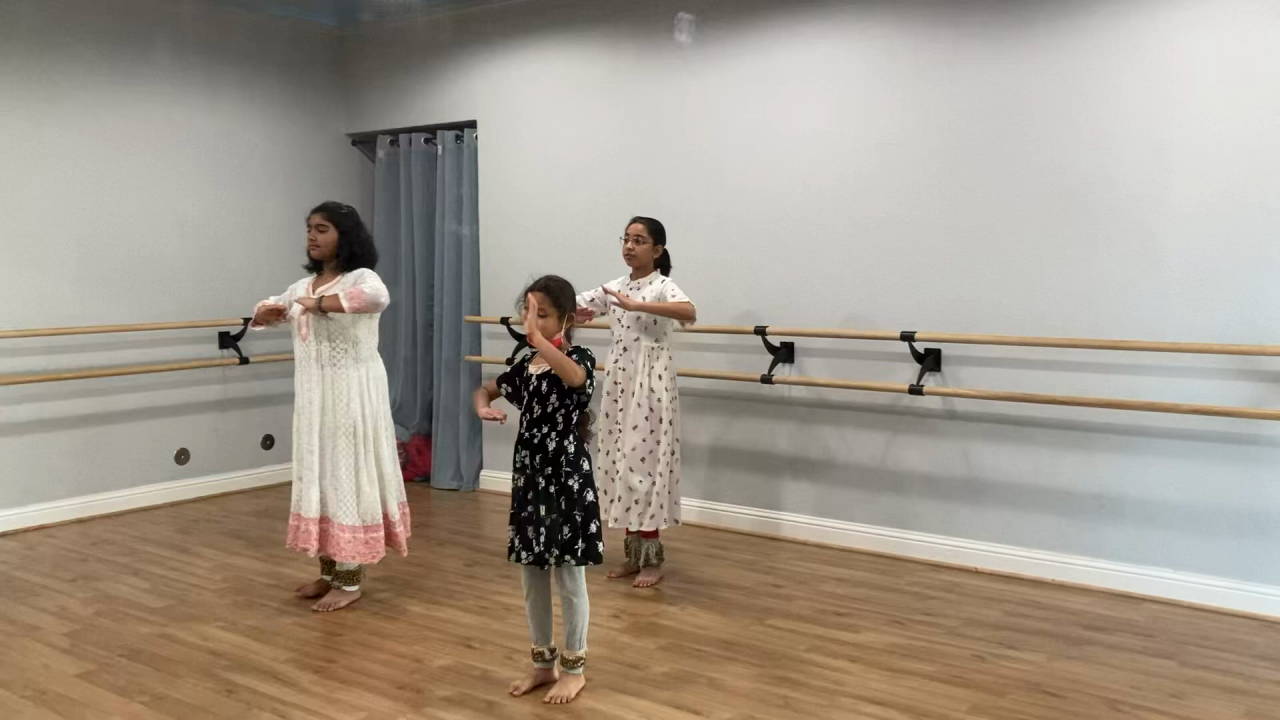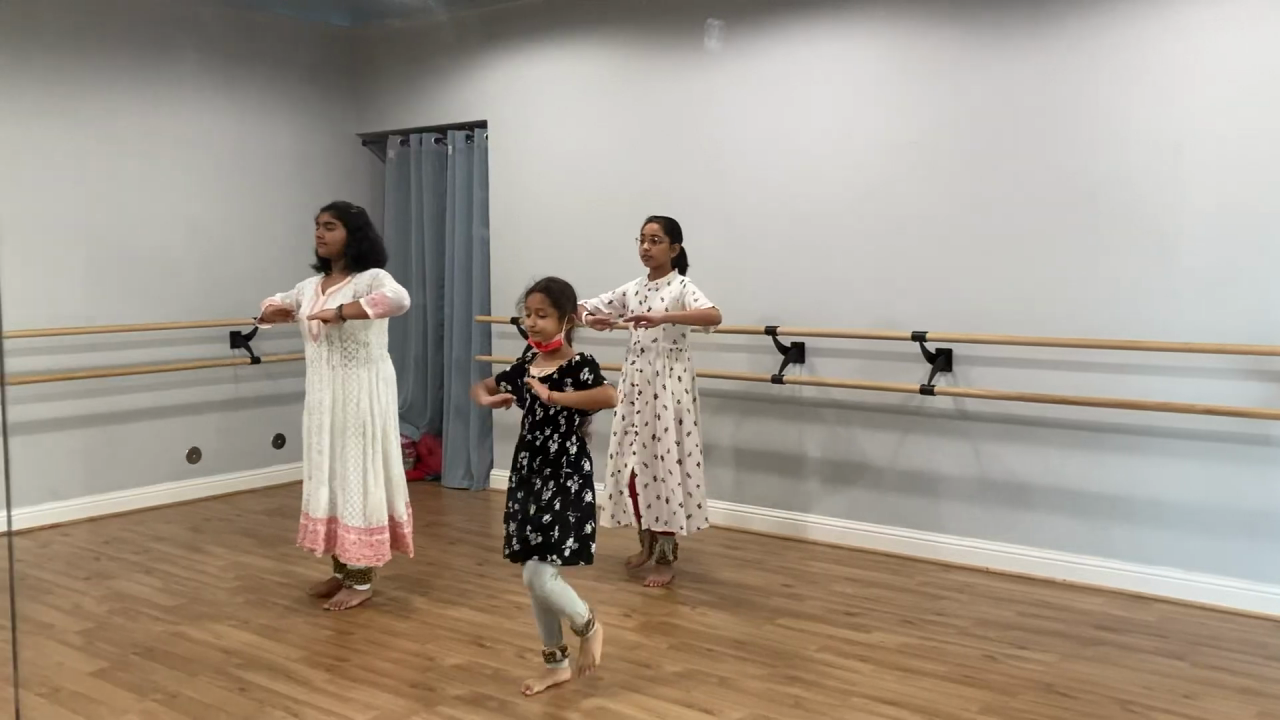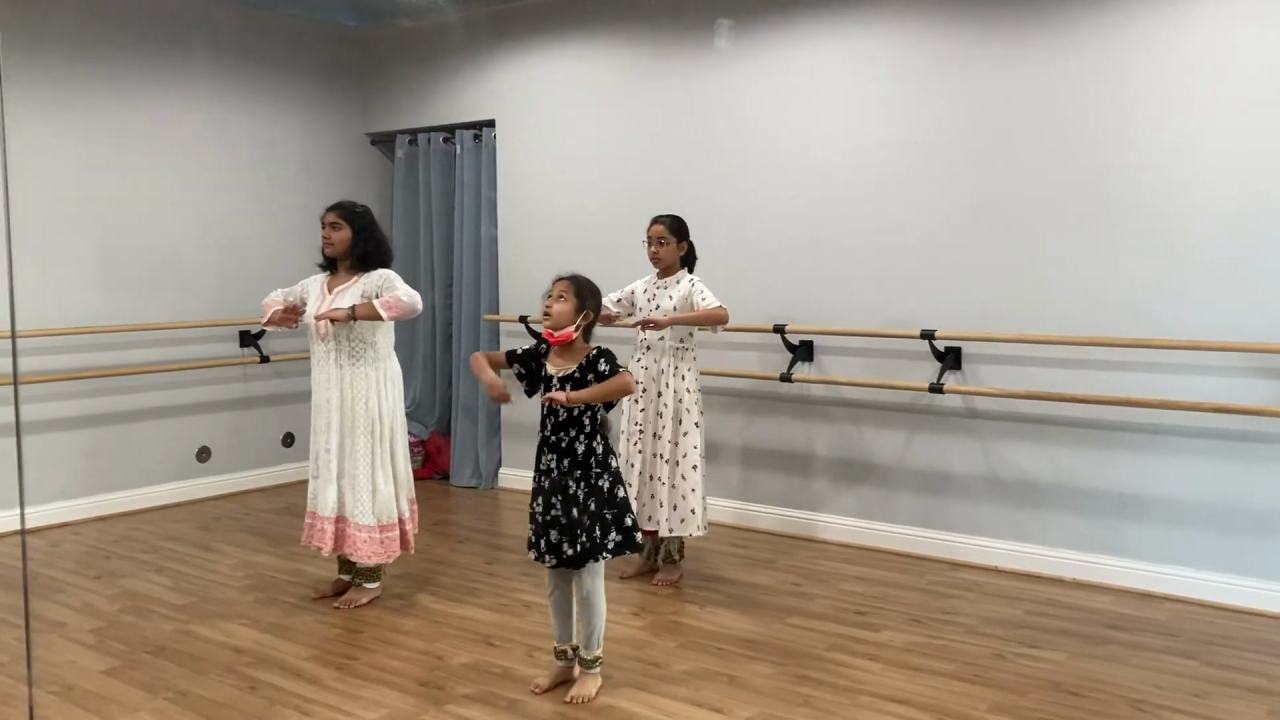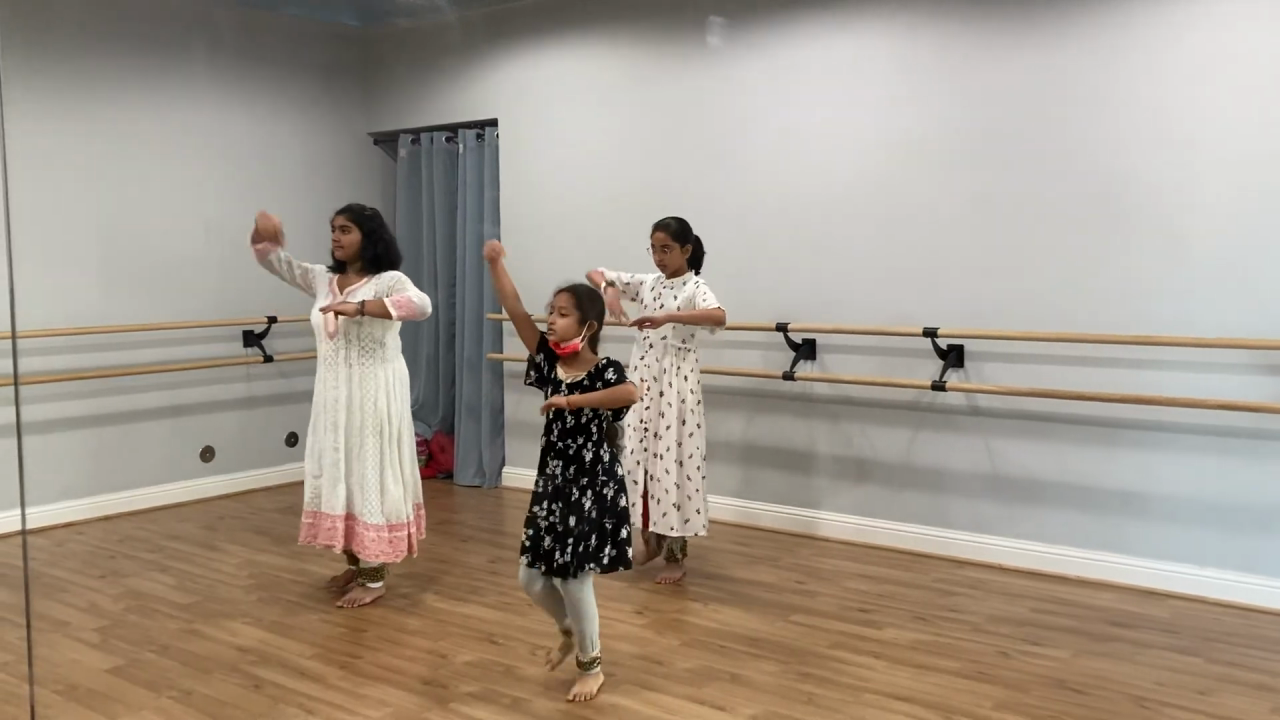
dt=0.5s
person 1, frame 1
left shoulder: (577, 358)
right shoulder: (524, 364)
left elbow: (575, 377)
right elbow: (484, 389)
left wrist: (541, 343)
right wrist: (484, 409)
left hip: (567, 477)
right hip: (528, 476)
left knee: (568, 578)
right knee: (533, 577)
left ankle: (574, 668)
right ankle: (543, 663)
person 1, frame 2
left shoulder: (579, 365)
right shoulder: (525, 365)
left elbow: (610, 397)
right elbow: (481, 387)
left wrist: (552, 396)
right wrist: (489, 400)
left hip: (565, 480)
right hip: (528, 476)
left knee: (537, 577)
right knee: (537, 577)
left ankle: (588, 625)
right ankle: (556, 663)
person 1, frame 3
left shoulder: (597, 359)
right shoulder: (537, 356)
left elbow: (627, 383)
right elbow: (481, 359)
left wrist: (571, 397)
right wrist: (489, 377)
left hip: (591, 477)
right hip: (550, 475)
left knee: (587, 578)
right knee: (557, 577)
left ankle: (591, 667)
right ankle: (565, 661)
person 1, frame 4
left shoulder: (605, 370)
right shoulder: (548, 360)
left elbow: (630, 394)
right elbow: (517, 314)
left wrist: (571, 402)
right wrist: (496, 266)
left hip: (593, 488)
right hip: (553, 484)
left knee: (575, 581)
right knee: (532, 579)
left ankle: (591, 667)
right ankle: (568, 629)
person 2, frame 1
left shoulder: (360, 278)
right shoulder: (305, 285)
left elbow: (377, 298)
right elbow: (268, 309)
left wrist: (319, 302)
right wrist: (266, 312)
left hip: (352, 393)
right hip: (314, 395)
left knee: (348, 474)
right knee: (318, 475)
left ankle: (350, 581)
right ankle: (328, 572)
person 2, frame 2
left shoulder: (372, 279)
right shoulder: (311, 285)
left elbow: (399, 299)
right elbow: (276, 303)
left wrist: (341, 312)
right wrist: (274, 311)
left hip: (362, 394)
right hip: (324, 396)
left knee: (358, 476)
right knee: (327, 476)
left ankle: (361, 580)
right ankle: (341, 570)
person 2, frame 3
left shoulder: (379, 279)
right shoulder: (315, 284)
left elbow: (410, 302)
right elbow: (275, 299)
left wrist: (351, 312)
right wrist: (281, 313)
left hip: (369, 393)
right hip: (330, 395)
left knee: (366, 474)
right knee: (333, 475)
left ankle: (370, 579)
right ankle: (347, 572)
person 2, frame 4
left shoulder: (389, 281)
right shoulder: (321, 279)
left elbow: (421, 305)
right elbow: (271, 259)
left wrist: (360, 307)
right wrist: (264, 231)
left hip: (375, 395)
right hip: (334, 396)
left knee: (372, 475)
right knee: (335, 474)
left ankle: (373, 577)
right ankle: (355, 564)
person 3, frame 1
left shoulder: (663, 287)
right shoulder: (615, 288)
left elbow: (689, 312)
left wrist: (636, 305)
right wrist: (575, 312)
left hip: (651, 384)
right hip: (619, 383)
left knee: (646, 464)
right knee: (622, 463)
left ankle: (652, 560)
right ankle: (633, 555)
person 3, frame 2
left shoulder: (682, 288)
right shoulder: (632, 290)
left elbow: (714, 316)
right elbow: (581, 308)
left wrist: (662, 318)
right wrist: (591, 319)
left hip: (669, 385)
right hip: (635, 383)
left knee: (665, 465)
right knee: (632, 465)
left ankle: (665, 558)
right ankle: (649, 542)
person 3, frame 3
left shoulder: (690, 286)
right shoulder: (640, 288)
left elbow: (721, 315)
left wrist: (669, 319)
right wrist: (600, 315)
left hip: (675, 384)
right hip: (641, 383)
left knee: (672, 463)
right knee: (640, 463)
left ankle: (672, 559)
right ankle: (648, 553)
person 3, frame 4
left shoulder: (695, 288)
right shoulder: (646, 283)
left elbow: (718, 317)
right elbow: (595, 274)
left wrist: (668, 317)
right wrist: (609, 290)
left hip: (676, 383)
right hip: (643, 381)
left knee: (673, 462)
right knee: (639, 459)
left ankle: (675, 555)
right ankle: (650, 535)
